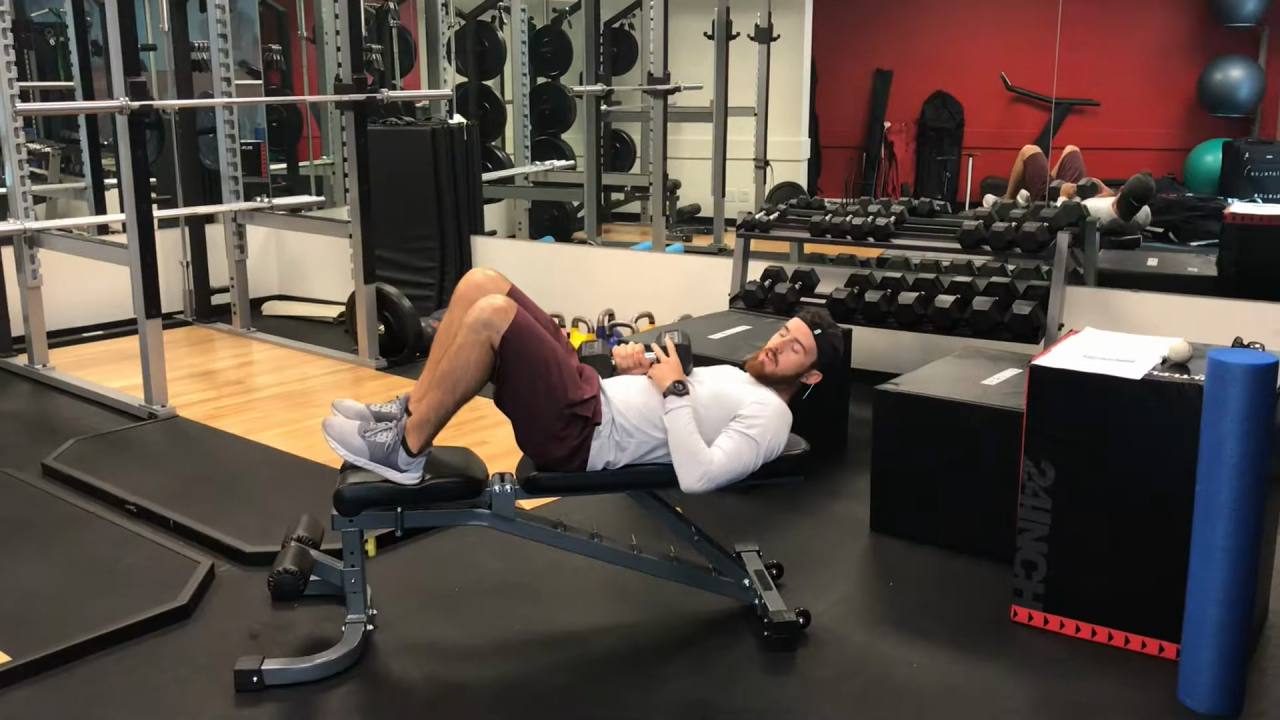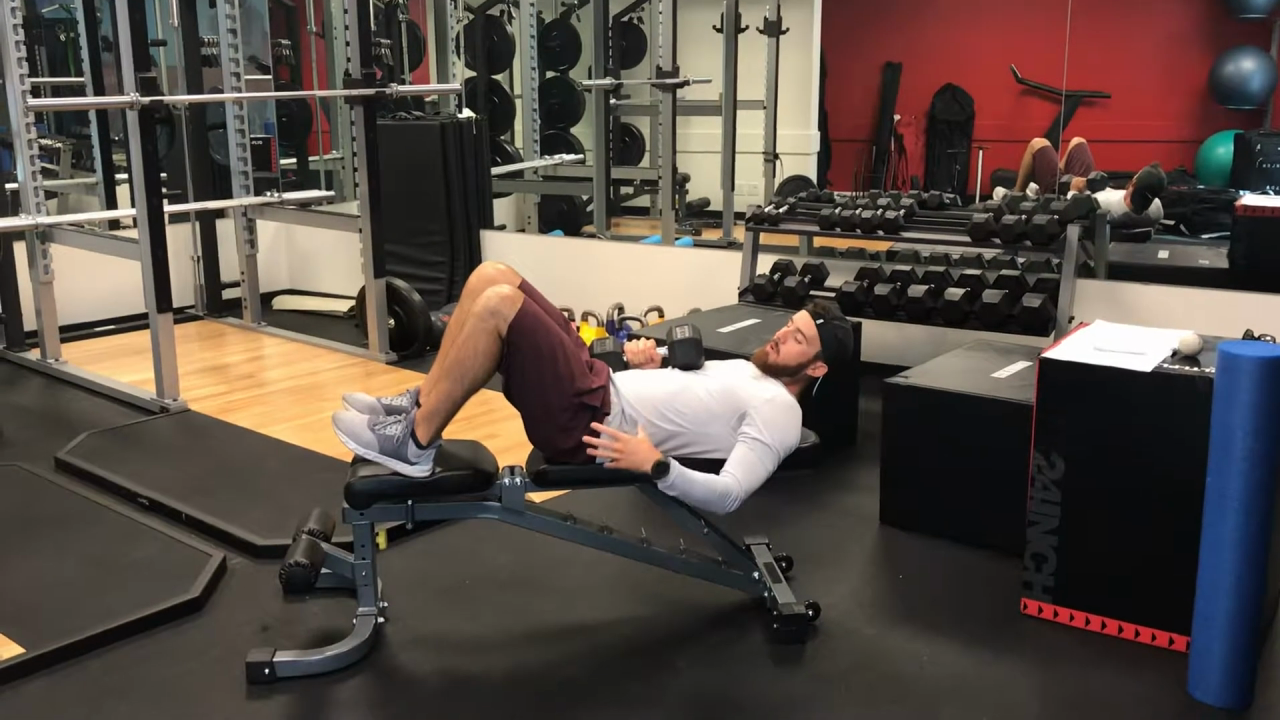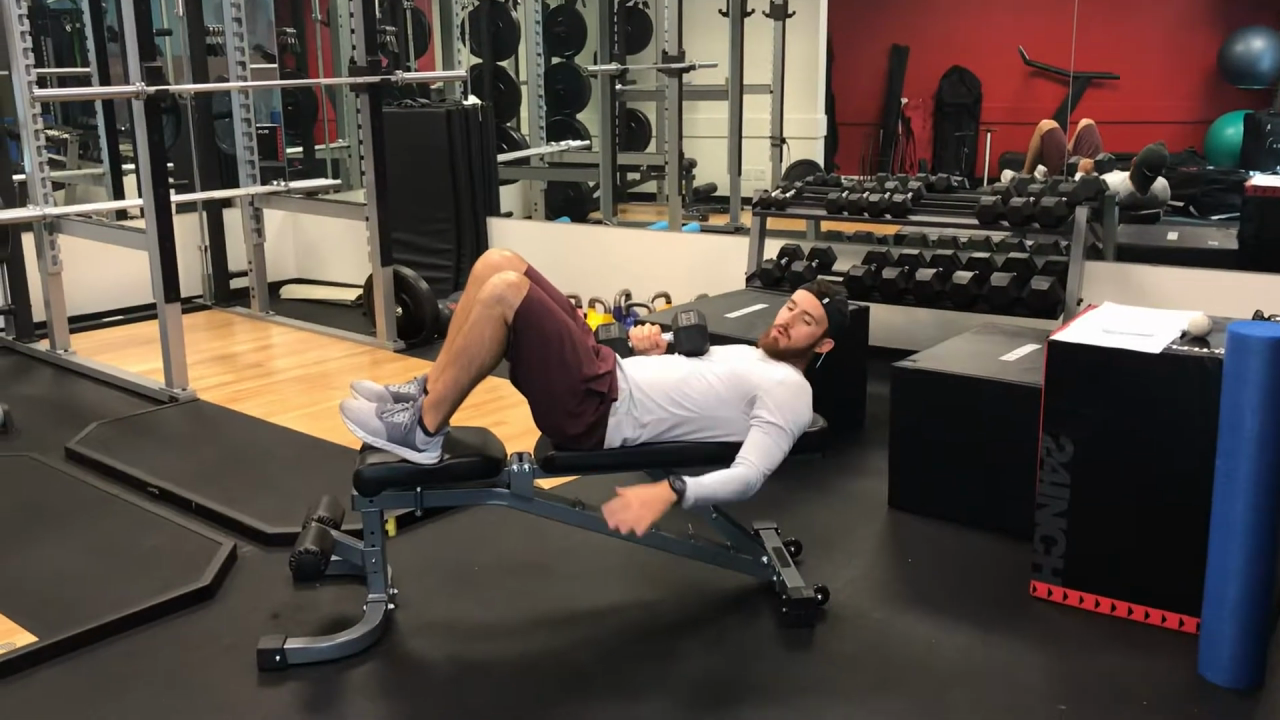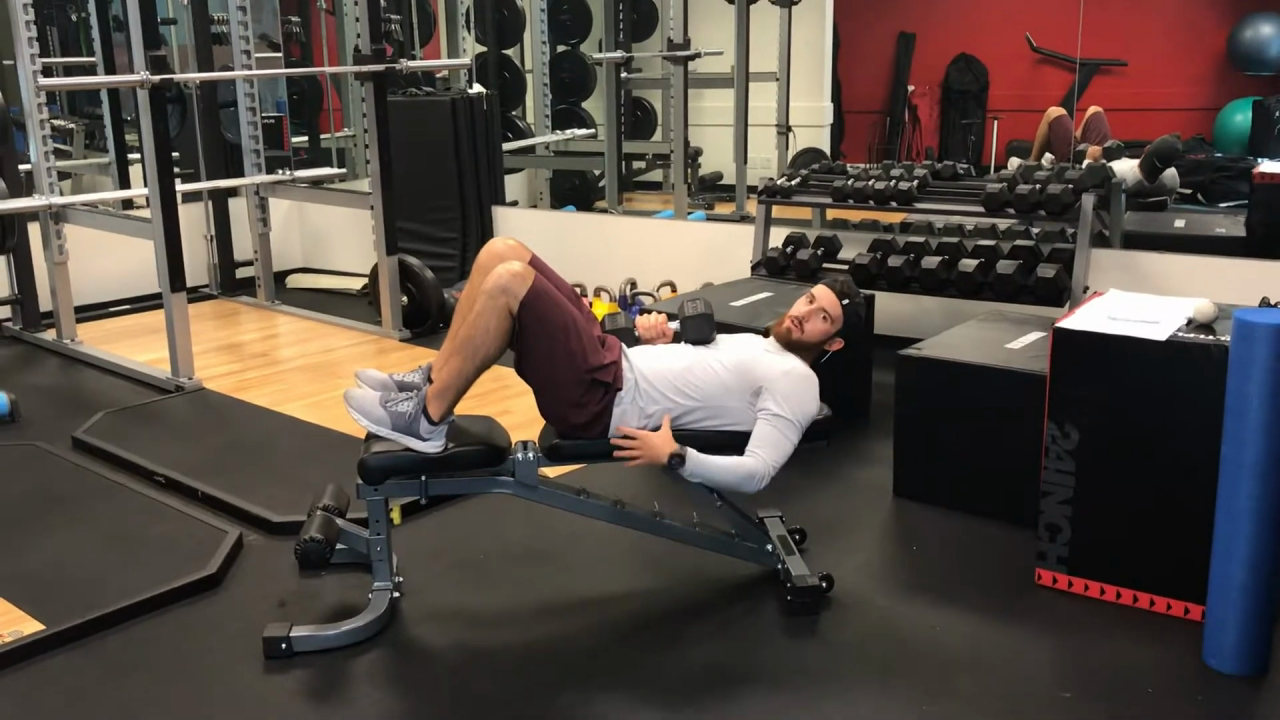
dt=0.7s
person 1, frame 1
left shoulder: (768, 417)
right shoulder: (734, 377)
left elbow: (697, 477)
left wrist: (676, 388)
right wrist: (641, 364)
left hip: (580, 435)
right hip: (591, 396)
left knee: (492, 314)
right knee: (482, 283)
left ankle: (405, 448)
right ankle: (410, 411)
person 1, frame 2
left shoulder: (776, 411)
right shoulder: (746, 373)
left elbow: (727, 495)
left wrist: (657, 465)
right wrist: (650, 361)
left hip: (589, 423)
right hip: (600, 388)
left knee: (498, 304)
right knee: (492, 276)
left ankle: (415, 441)
right ankle: (419, 404)
person 1, frame 3
left shoulder: (787, 393)
right shoulder: (750, 357)
left elbow: (749, 474)
left wrist: (671, 491)
right wrist: (651, 351)
left hip: (598, 415)
right hip: (609, 379)
left knee: (504, 290)
right knee: (499, 264)
left ankle: (422, 430)
right ankle: (426, 393)
person 1, frame 4
left shoulder: (794, 384)
right shoulder: (757, 346)
left elbow: (756, 472)
left wrist: (673, 456)
right wrist: (658, 339)
left hip: (604, 401)
right hip: (614, 362)
left knee: (509, 281)
right knee: (503, 251)
left ankle: (426, 417)
right ankle: (431, 381)
